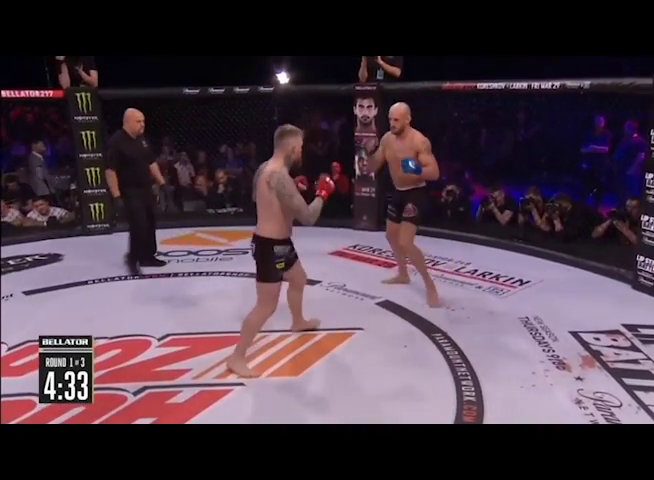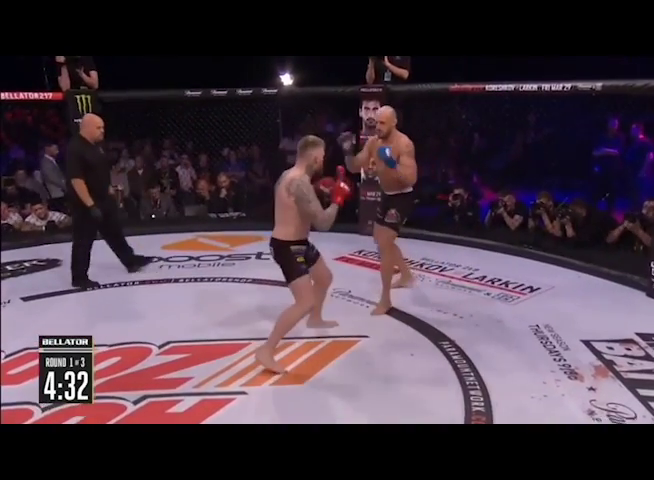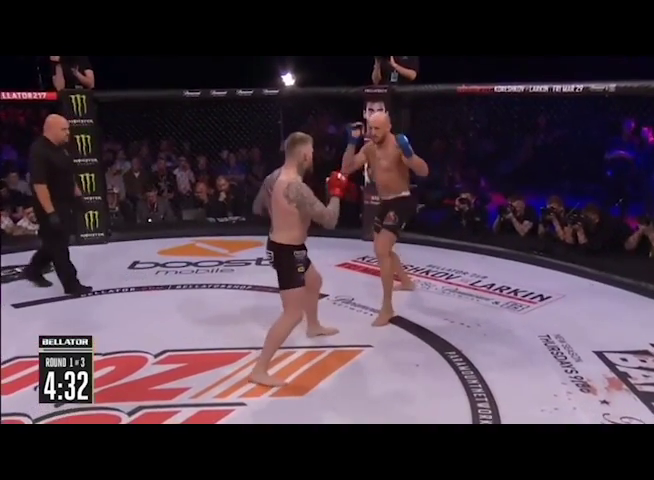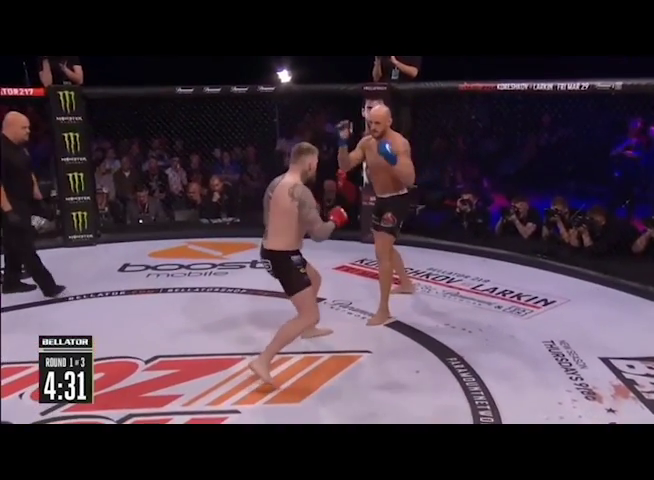
dt=0.4s
person 1, frame 1
left shoulder: (266, 168)
right shoulder: (280, 177)
right elbow: (308, 218)
left wrist: (295, 191)
right wrist: (322, 194)
left hip: (279, 242)
right hip: (271, 246)
left knee: (299, 280)
right knee: (266, 306)
left ankle: (298, 322)
right ankle: (237, 358)
person 1, frame 2
left shoulder: (291, 175)
right shoulder: (300, 184)
right elbow: (323, 223)
left wrist: (318, 190)
right wrist: (337, 200)
left hip: (297, 244)
right hip: (288, 248)
left knee: (325, 277)
right knee: (305, 302)
left ankle: (315, 319)
right ankle: (267, 350)
person 1, frame 3
left shoulder: (274, 177)
right shoulder: (297, 188)
left elbow: (258, 208)
right elbow: (329, 221)
right wrist: (336, 193)
left hip: (281, 246)
right hip: (288, 252)
left knee: (314, 282)
right knee: (292, 314)
left ankle: (314, 326)
right ankle: (260, 370)
person 1, frame 4
left shoulder: (275, 184)
right shoulder: (300, 191)
right elbow: (318, 234)
right wrist: (335, 220)
left hip: (272, 251)
right hip: (284, 258)
left knee: (314, 280)
right knee: (309, 315)
left ankle: (308, 330)
right ankle: (262, 361)
person 2, frame 1
left shoulder: (420, 141)
right shoulder: (387, 138)
left elbow: (434, 173)
right elbow: (373, 167)
left wrist: (418, 170)
right wrist: (369, 155)
left hip: (415, 194)
right hip: (398, 192)
left knee: (405, 243)
right knee: (391, 236)
left ankle: (430, 285)
right ankle: (403, 274)
person 2, frame 2
left shoulder: (404, 144)
right shoulder: (373, 142)
left elbow: (411, 178)
right elbow: (354, 167)
left wrist: (393, 165)
right wrist: (347, 152)
left hip: (402, 198)
right hip: (387, 196)
left knee: (383, 246)
right knee: (383, 240)
left ankle: (385, 299)
right ankle: (405, 276)
person 2, frame 3
left shoulder: (398, 146)
right shoulder: (369, 148)
left elbow: (424, 172)
right elbow: (347, 168)
left wrist: (409, 155)
right wrist: (352, 143)
left hip: (401, 203)
right hip: (385, 203)
left knee: (382, 250)
right knee: (382, 248)
left ankle: (387, 308)
right ankle: (405, 281)
person 2, frame 4
left shoulder: (399, 144)
right shoulder: (366, 142)
left elbow: (410, 179)
right elbow: (345, 166)
left wrist: (392, 160)
right wrist: (343, 143)
left hip: (397, 200)
right hip: (380, 200)
left knee: (381, 253)
right knee: (386, 248)
left ankle: (383, 310)
right ankle: (406, 283)
person 3, frame 1
left shoulder: (141, 140)
right shoulder: (116, 142)
left elbow: (151, 163)
right elbow: (110, 171)
left wrist: (162, 182)
right wrist: (117, 196)
left hip: (145, 189)
right hip: (129, 192)
left knee: (149, 223)
right knee: (139, 225)
left ankle: (146, 256)
right ankle: (132, 258)
person 3, frame 2
left shoulder: (96, 146)
right shoulder: (75, 149)
right elbow: (76, 180)
left wrist: (110, 191)
right wrist: (90, 205)
left hip: (103, 198)
right hip: (85, 203)
left knee: (114, 231)
right knee: (84, 239)
left ankle: (130, 260)
right ankle: (79, 277)
person 3, frame 3
left shoulder: (60, 148)
right shoulder: (39, 151)
right elbow: (39, 185)
left wrist: (78, 194)
right wrist: (50, 212)
left hip: (64, 202)
right hip: (50, 207)
left knee: (57, 242)
right knee: (58, 244)
left ankle: (33, 270)
right ankle: (71, 284)
person 3, frame 4
left shoulder: (20, 148)
left elbow: (29, 175)
left wrist: (38, 198)
left hip: (23, 203)
right knee: (24, 245)
right ankle: (47, 285)
